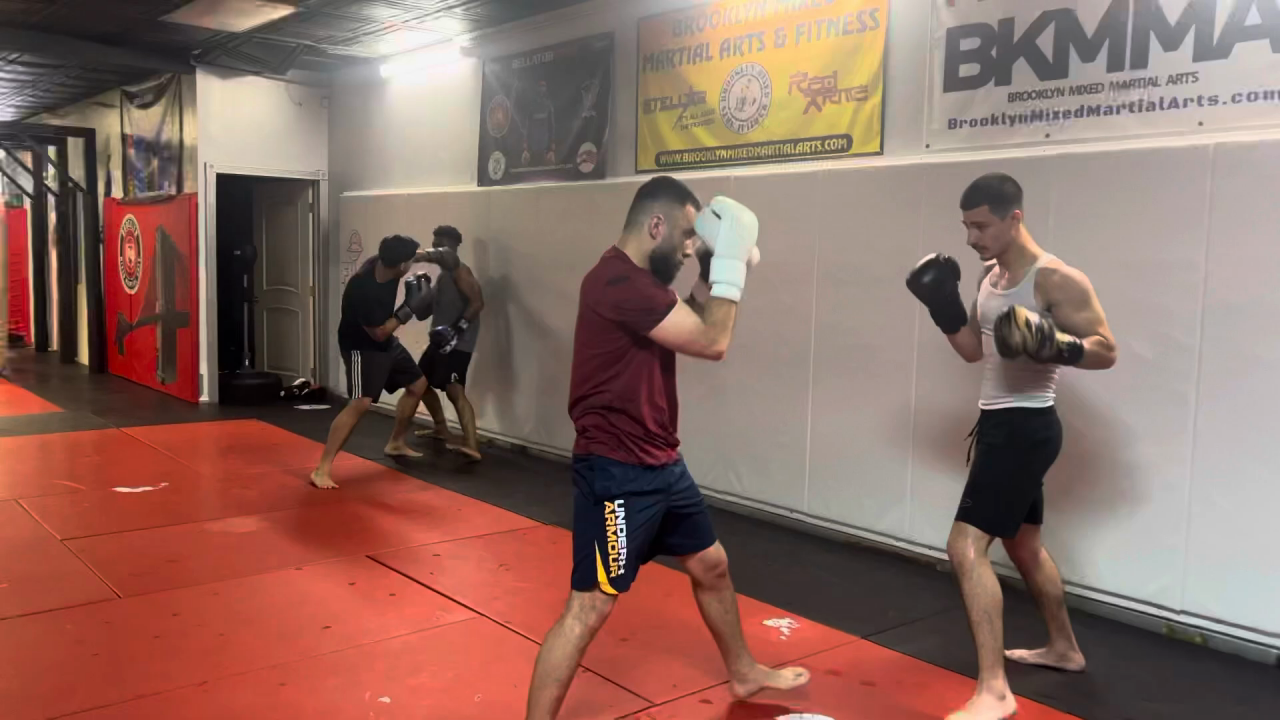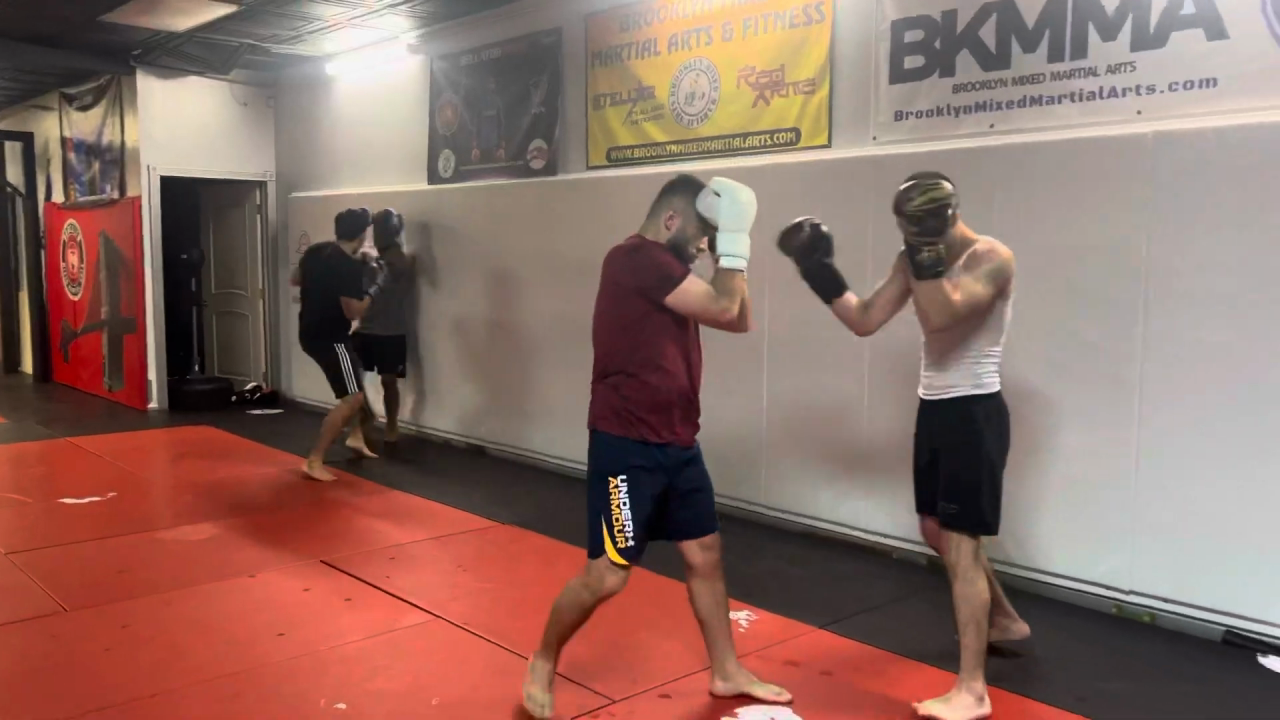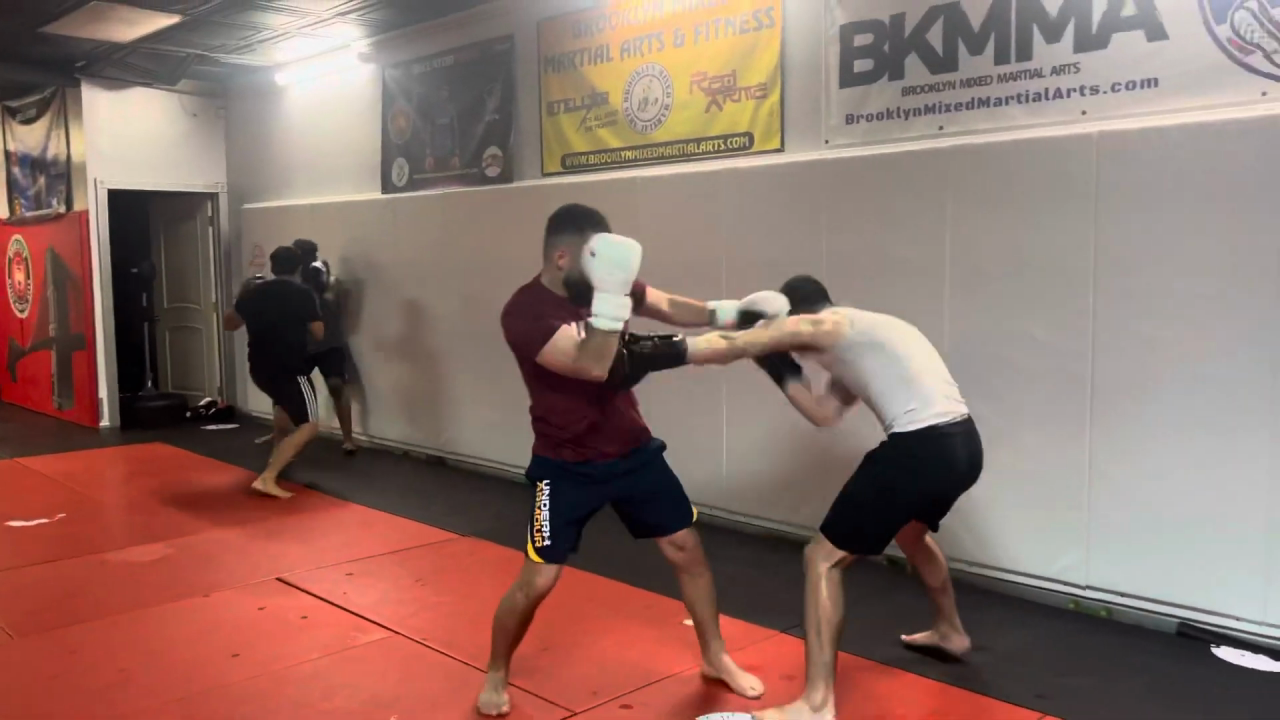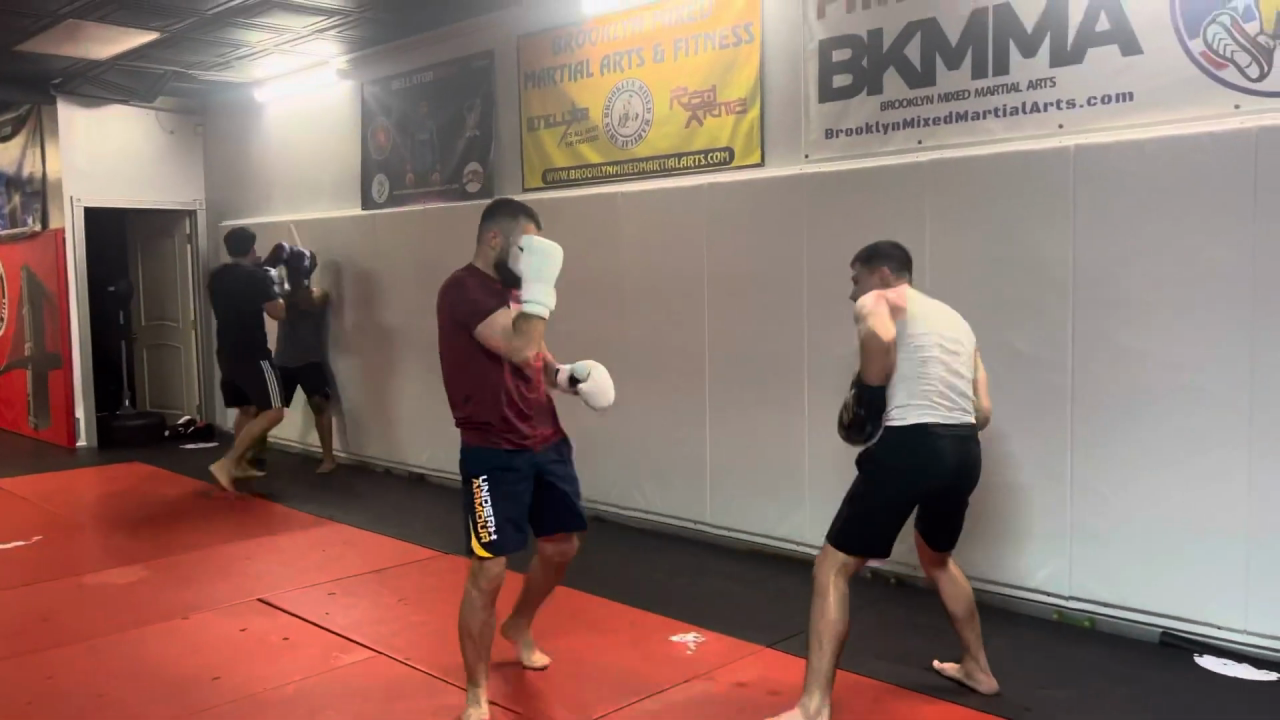
dt=0.4s
person 1, frame 1
left shoulder: (642, 278)
right shoulder: (621, 282)
left elbow: (700, 331)
right elbow: (712, 344)
left wrist: (721, 267)
right wrist: (729, 263)
left hip: (659, 464)
right hip: (617, 471)
left knee: (711, 566)
right knee: (590, 608)
left ankle: (745, 673)
person 1, frame 2
left shoulder: (666, 266)
right shoulder: (636, 260)
left elbow: (741, 321)
right elbow: (721, 309)
left wrist: (729, 246)
right wrist: (733, 237)
left hip: (676, 444)
right hip: (626, 447)
left knee: (705, 558)
right knee: (606, 576)
left ankle: (728, 673)
right ankle: (542, 665)
person 1, frame 3
left shoulder: (609, 283)
right shoulder: (524, 314)
left elbow: (669, 307)
right elbow: (590, 367)
left wrist: (728, 312)
right wrist: (607, 294)
left hip: (631, 448)
right hip: (566, 464)
left knee: (686, 549)
right knee: (538, 579)
left ankle: (716, 658)
right ankle: (496, 675)
person 1, frame 4
left shoulder: (515, 287)
right shoulder: (464, 290)
right elbow: (520, 349)
left wrist: (572, 376)
right wrist: (539, 286)
left hip: (546, 442)
right hip: (494, 454)
left knee: (562, 548)
right knee: (488, 573)
left ankle: (518, 633)
person 2, frame 1
left shoulder: (1059, 279)
right shoulder: (992, 274)
left elbow: (1106, 351)
right elbow: (975, 349)
left wrist: (1047, 344)
right wrist: (943, 303)
left hip: (1025, 427)
right hip: (996, 420)
left knee: (966, 545)
right knee: (1023, 541)
right ankle: (1064, 647)
person 2, frame 2
left shoulder: (992, 258)
right shoulder: (916, 258)
left elbow: (939, 316)
right elbow: (864, 321)
left wrist: (930, 251)
right wrist: (817, 270)
left hip: (974, 414)
right hip: (934, 412)
left knee: (960, 548)
right knee: (941, 534)
right ankle: (1005, 621)
person 2, frame 3
left shoulder: (818, 324)
right shoulder: (877, 333)
left elbow: (737, 343)
right elbow: (826, 414)
right wrist: (781, 369)
left hip: (922, 450)
right hip: (961, 446)
left knee: (825, 557)
right knee: (910, 532)
right ankle: (948, 631)
person 2, frame 4
left shoulder: (877, 303)
right shoulder: (955, 320)
left elbow: (880, 339)
right elbow: (982, 413)
left wrist: (867, 398)
left hip: (910, 448)
right hip: (961, 450)
left knee: (833, 569)
right knee: (937, 560)
right ankle: (977, 669)
person 3, frame 1
left shoulder: (382, 265)
right shoulder: (364, 291)
right elbow: (378, 333)
left wrist: (415, 283)
right wrist: (410, 307)
left hip: (387, 343)
right hip: (361, 347)
left knee: (418, 385)
right knee: (359, 404)
left ankle: (396, 444)
right ankle: (323, 467)
person 3, frame 2
left shoulder: (316, 251)
right shoulder: (350, 267)
left elbow: (296, 279)
right elbow: (354, 312)
right wrist: (375, 288)
left hip: (311, 333)
right hip: (329, 338)
left knee: (353, 380)
right knee: (353, 398)
left ankle: (356, 438)
right ankle: (315, 461)
person 3, frame 3
left shoulder: (253, 292)
right shoulder: (303, 295)
left elbow: (230, 323)
right elbow: (318, 333)
left hip: (259, 369)
right hip: (290, 370)
left knee: (284, 402)
right knee: (308, 427)
left ankle: (280, 455)
right ankle: (268, 478)
person 3, frame 4
left shoulder: (216, 276)
right shoulder: (255, 276)
right elbow: (278, 313)
right wrist: (275, 284)
left hip: (227, 354)
right hip: (252, 355)
left knee: (247, 408)
right knee: (273, 412)
left ankle: (238, 464)
right ankle: (227, 463)
person 4, frame 1
left shoulder: (460, 271)
right shoulder: (443, 274)
left elbow: (478, 301)
left wrist: (459, 328)
left hip: (457, 344)
right hip: (440, 341)
left knee: (454, 391)
left ankle: (472, 446)
right ankle: (441, 429)
person 4, frame 2
left shoulder: (404, 257)
left elbow: (401, 269)
left wrist: (393, 240)
left hip: (393, 330)
right hip: (367, 328)
left knee: (388, 380)
left ankle: (391, 428)
right ankle: (366, 416)
person 4, frame 3
left shoulder: (329, 282)
left elbow: (329, 306)
left wrist: (321, 287)
left hip: (330, 345)
left knee: (336, 385)
left ankle: (348, 437)
person 4, frame 4
left shoulder: (319, 294)
right shoulder: (285, 292)
left elbow: (305, 304)
left wrist: (302, 278)
left hip: (311, 360)
right hip: (283, 360)
left knee: (318, 403)
left ankle: (329, 457)
